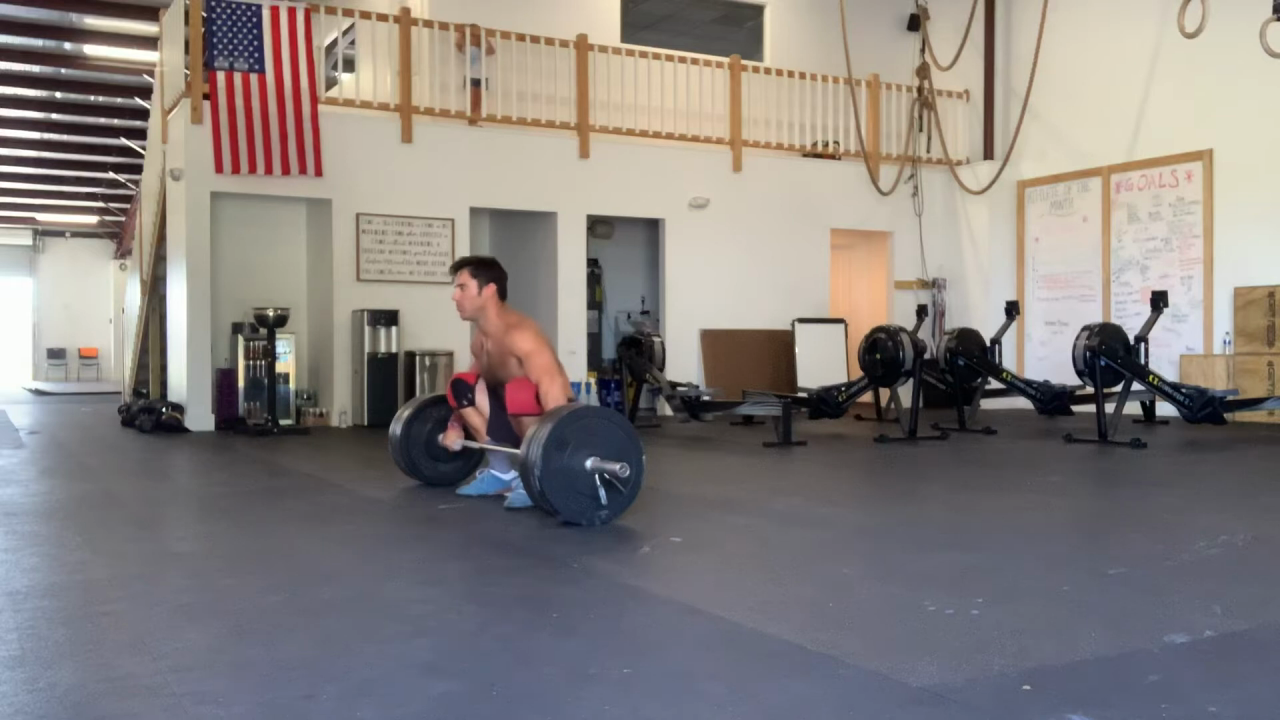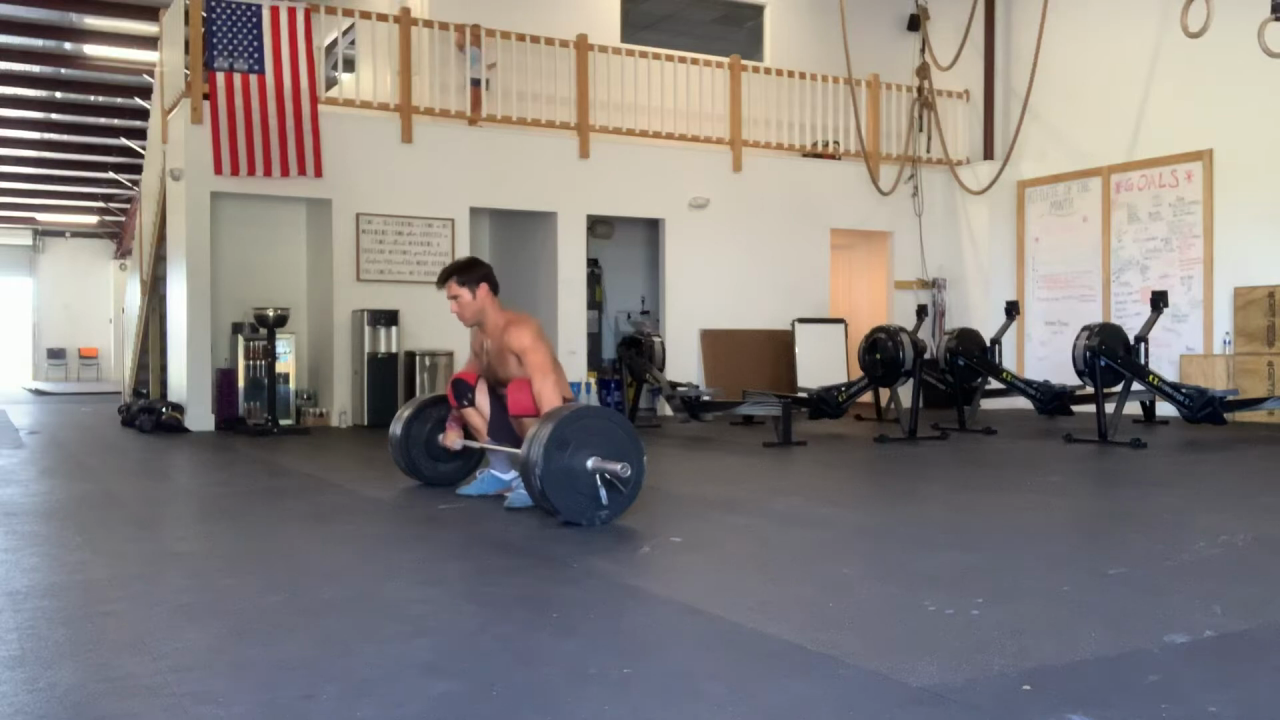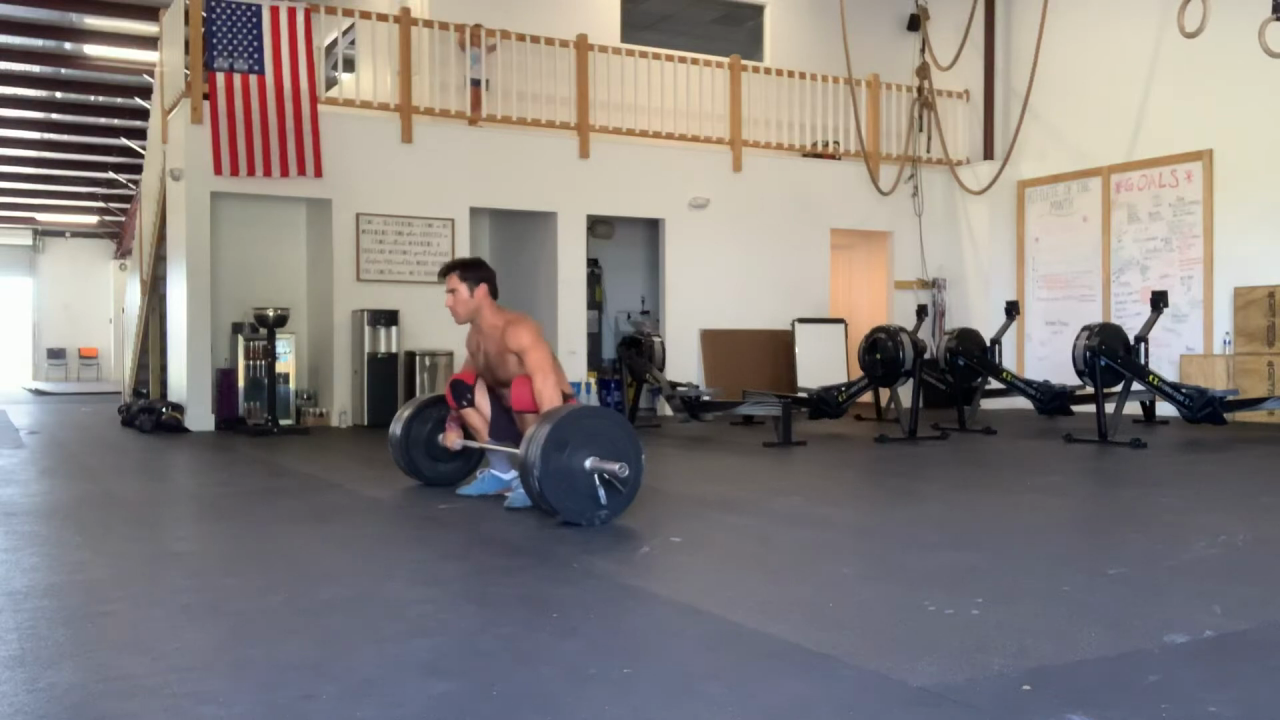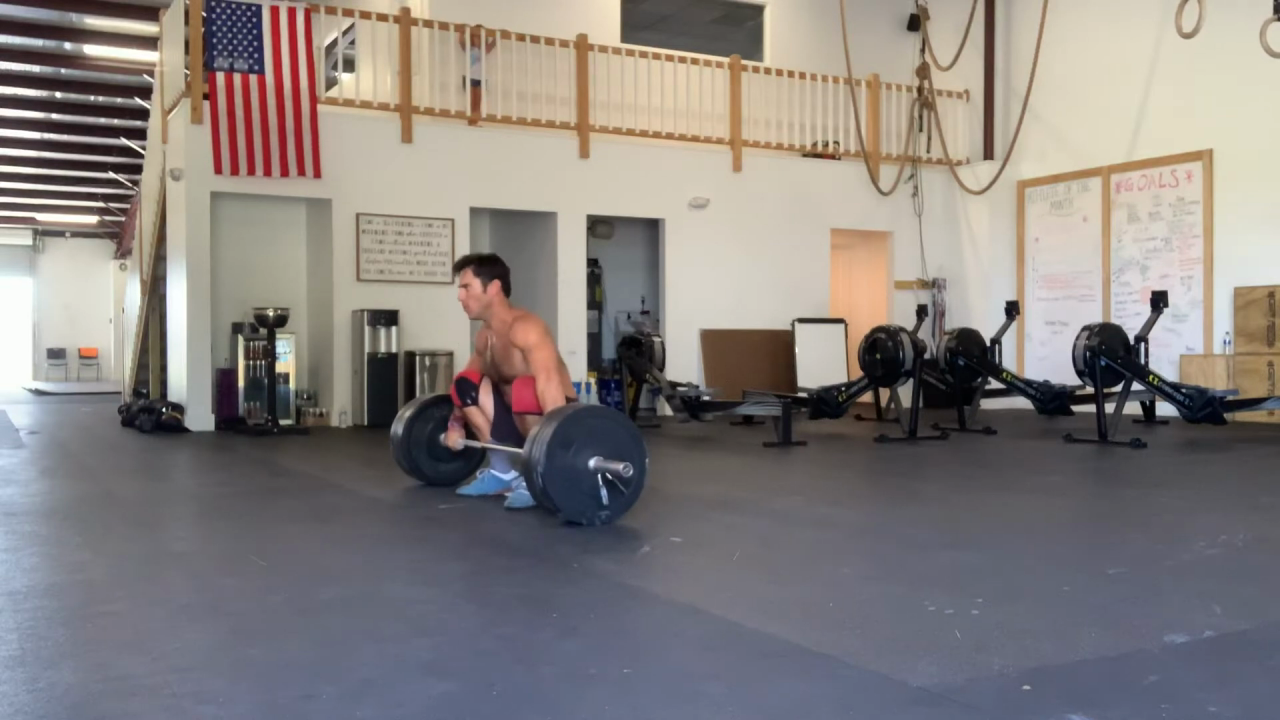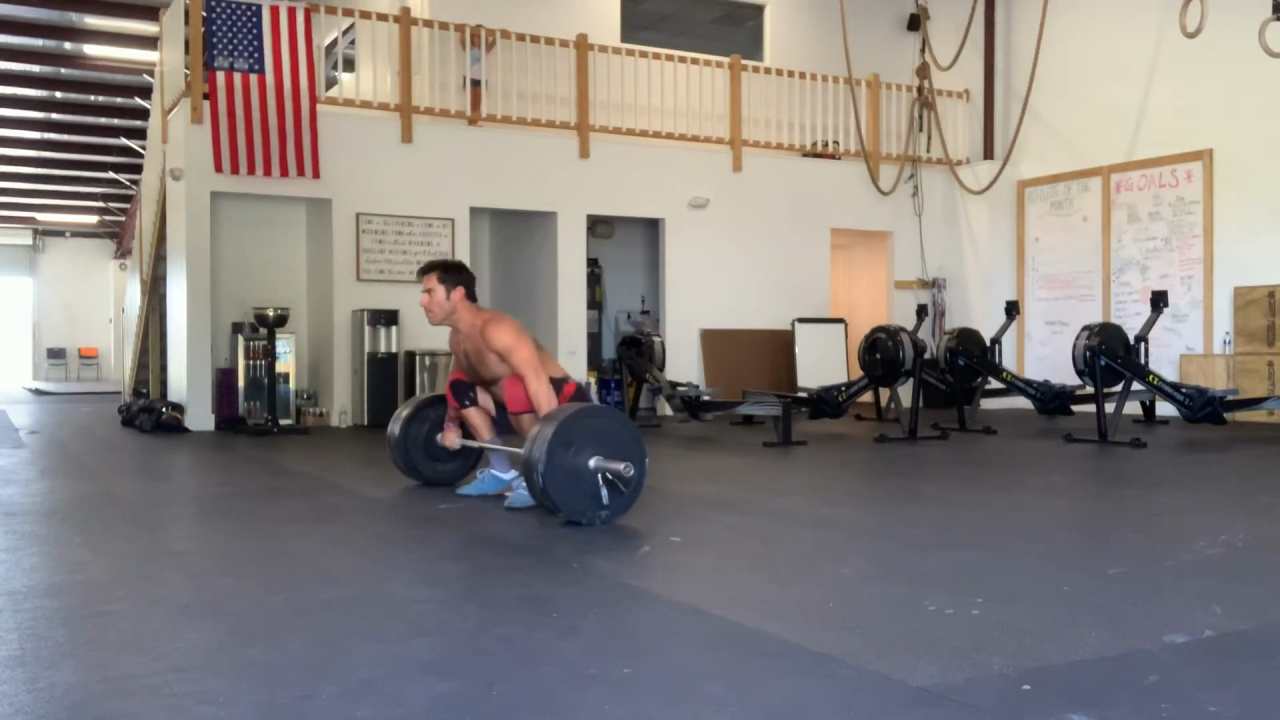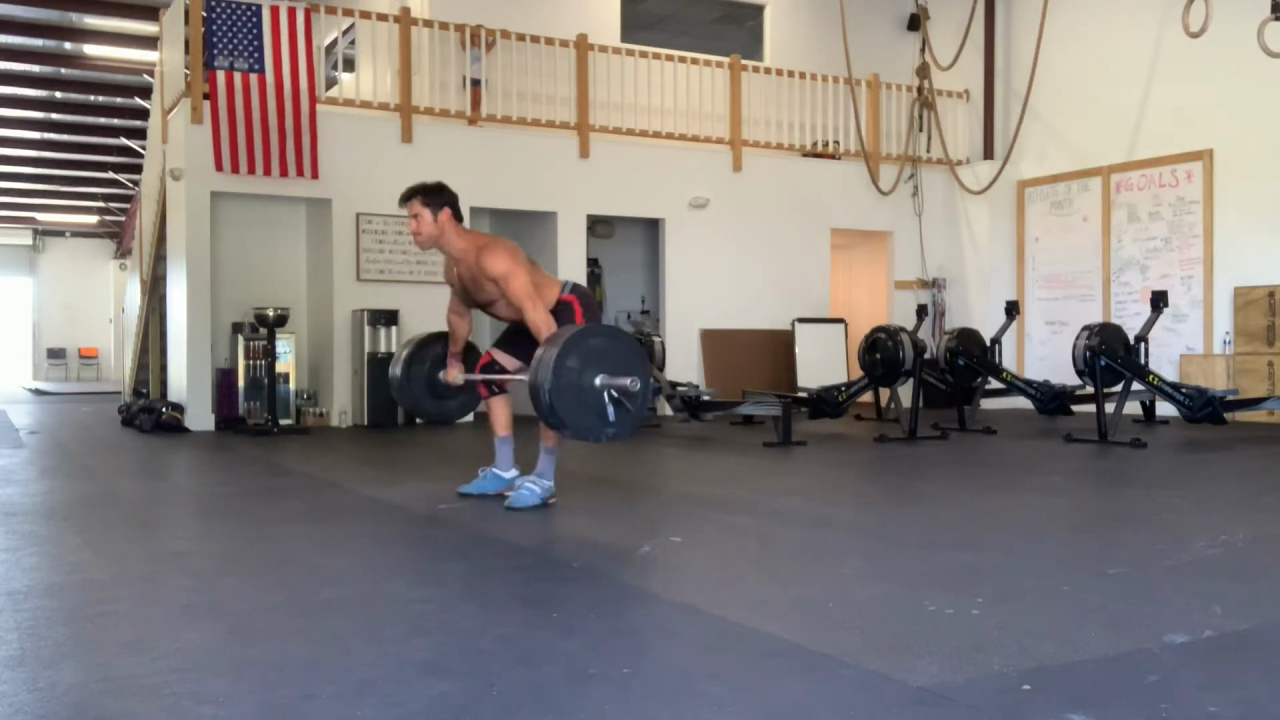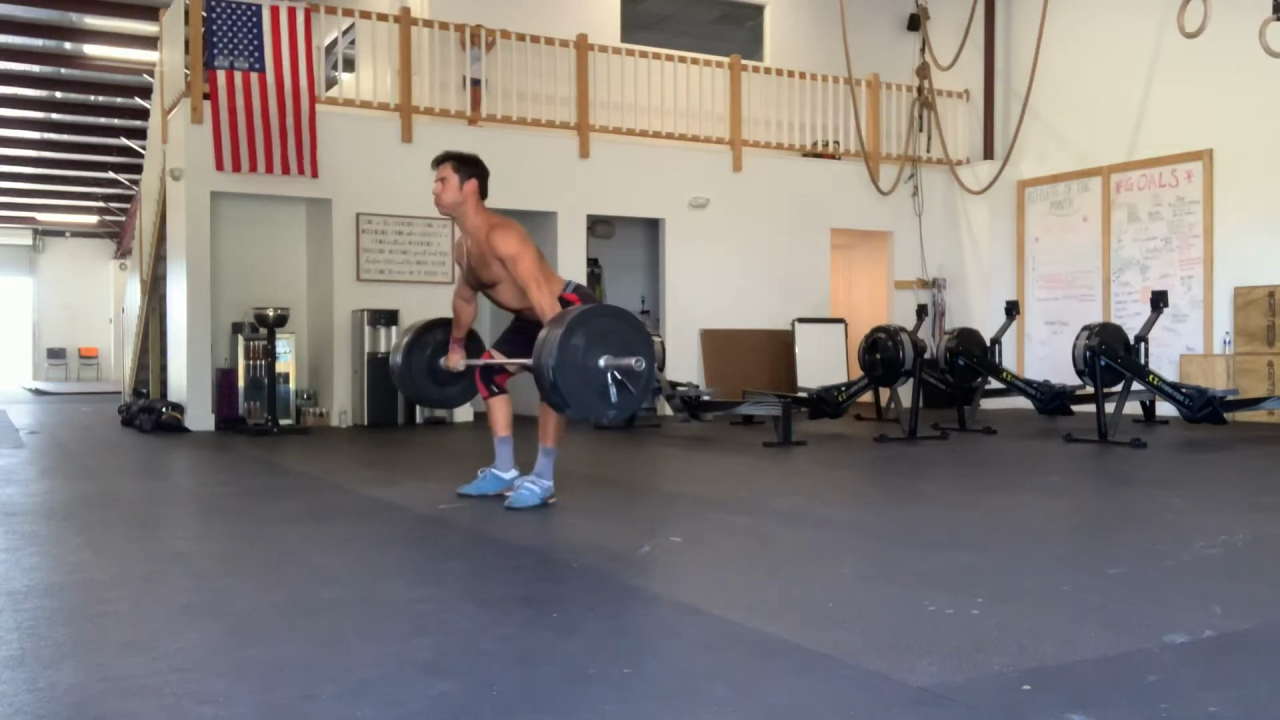
dt=0.7s
person 1, frame 1
left shoulder: (518, 332)
right shoulder: (480, 338)
left elbow: (552, 384)
right elbow: (476, 380)
right wrist: (456, 425)
right hip: (522, 420)
left knee: (518, 391)
right knee: (462, 385)
right ankle: (502, 472)
person 1, frame 2
left shoulder: (518, 330)
right shoulder: (480, 337)
left elbow: (545, 384)
right elbow: (469, 378)
right wrist: (454, 424)
right hip: (521, 422)
left knee: (520, 392)
right knee: (462, 385)
right ankle: (503, 472)
person 1, frame 3
left shoulder: (517, 329)
right shoulder: (475, 337)
left elbow: (546, 383)
right elbow: (468, 378)
right wrist: (454, 424)
right hip: (520, 418)
left knee: (523, 388)
right knee: (460, 386)
right ankle: (503, 472)
person 1, frame 4
left shoulder: (525, 327)
right shoulder: (485, 336)
left elbow: (549, 382)
right elbow: (471, 377)
right wrist: (456, 424)
right hip: (523, 419)
left knee: (524, 390)
right knee: (465, 384)
right ankle: (503, 472)
person 1, frame 5
left shoulder: (495, 328)
right shoulder: (458, 338)
left elbow: (537, 380)
right elbow: (458, 379)
right wrist: (451, 424)
left hip: (567, 401)
left knee: (516, 388)
right knee: (458, 388)
right ankle: (503, 473)
person 1, frame 6
left shoulder: (489, 253)
right shoulder: (453, 266)
left elbow: (535, 308)
right elbow: (458, 313)
right wrist: (454, 361)
left hip: (572, 308)
right hip: (528, 316)
right knee: (488, 371)
left ankle: (543, 480)
right ankle: (504, 471)
person 1, frame 7
left shoulder: (501, 234)
right shoulder: (463, 245)
left elbow: (539, 290)
right elbow: (465, 296)
right wrist: (456, 344)
left hip: (569, 308)
right hip: (530, 318)
right knee: (489, 374)
left ankle: (542, 480)
right ankle: (504, 472)
